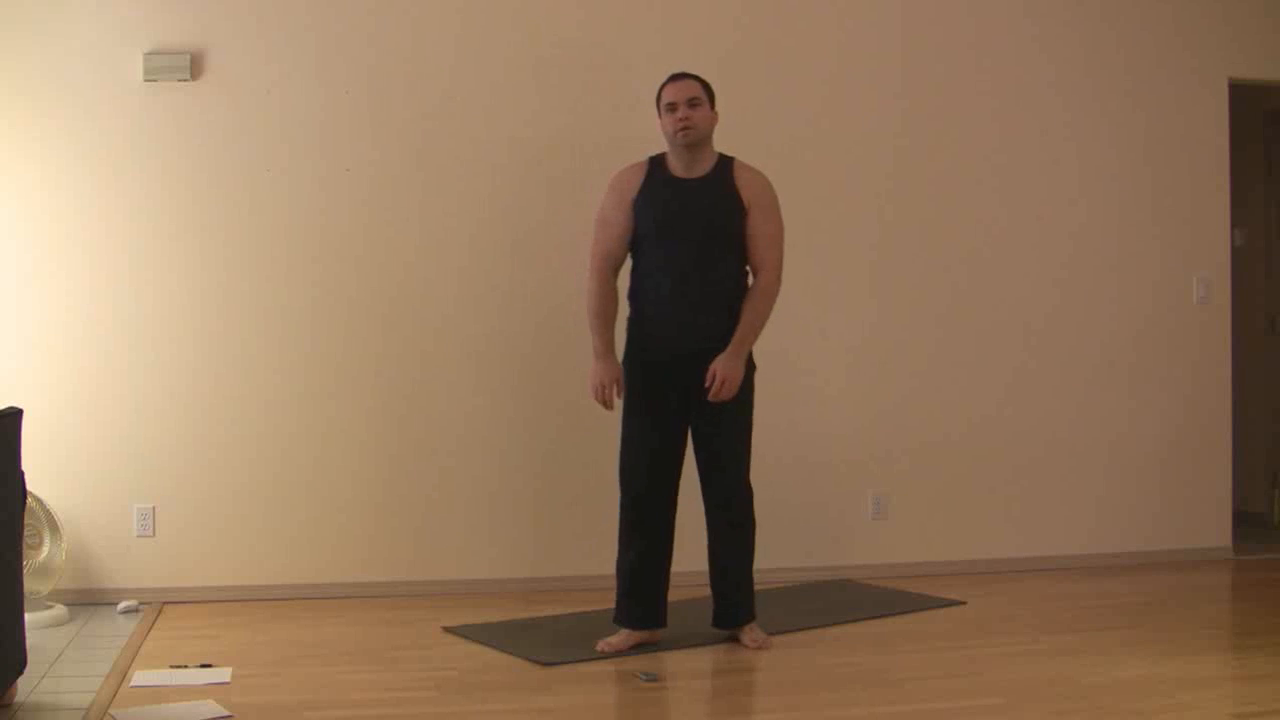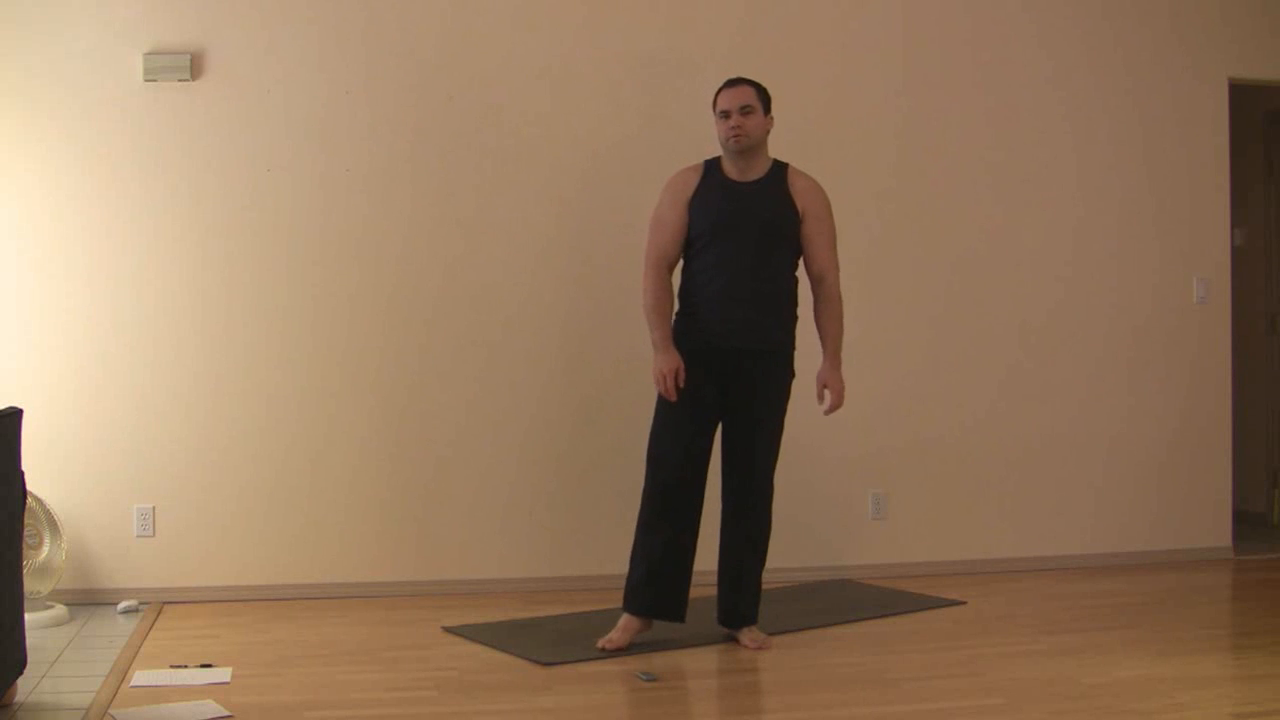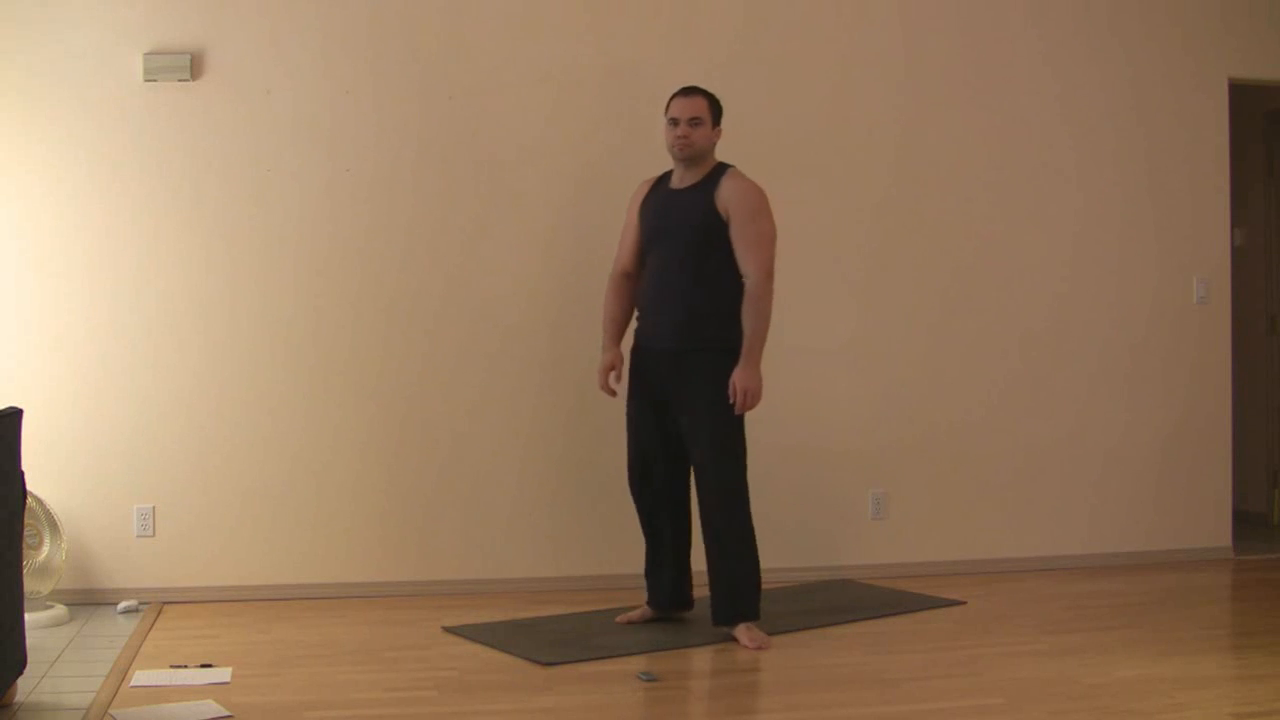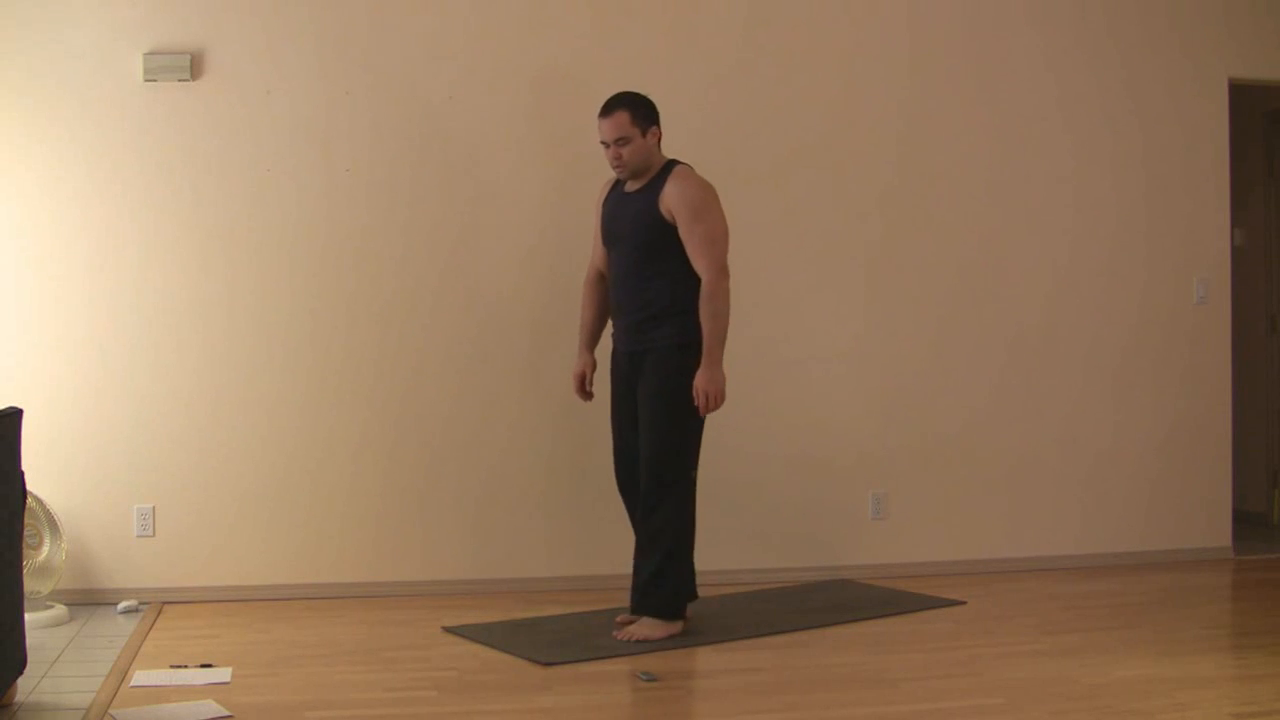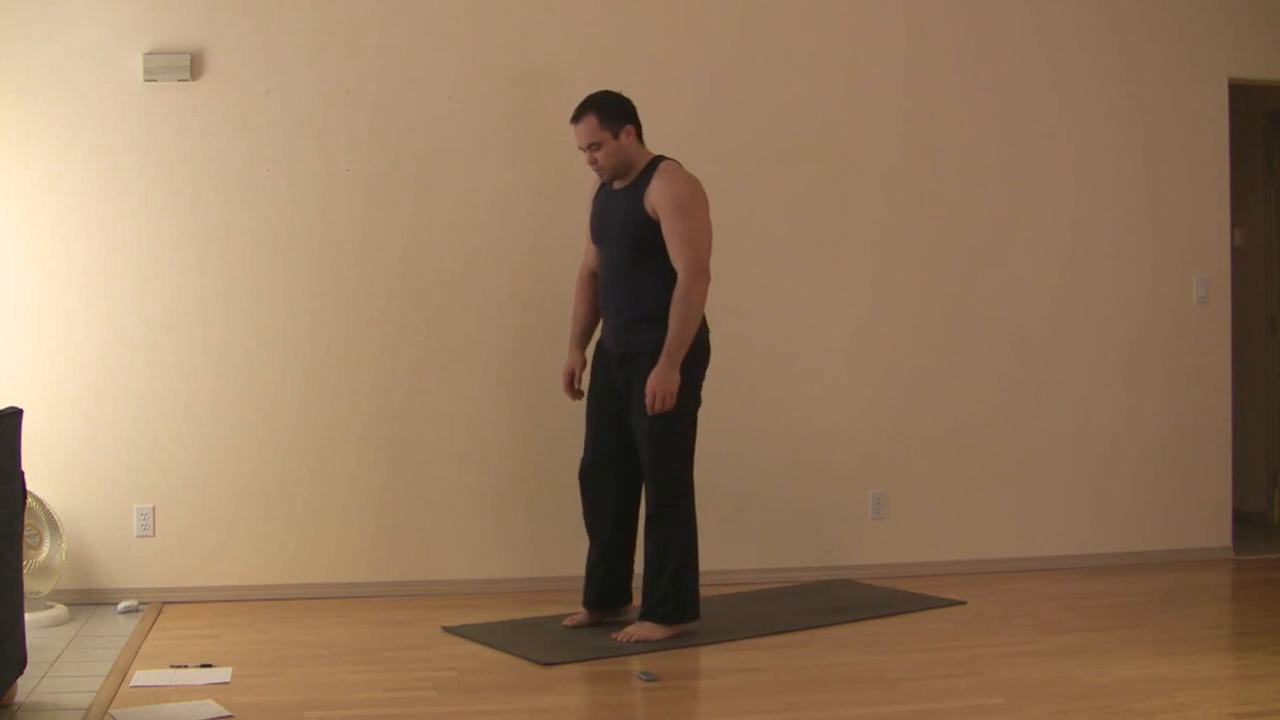
dt=0.7s
person 1, frame 1
left shoulder: (748, 185)
right shoulder: (631, 184)
left elbow: (767, 275)
right elbow: (602, 272)
left wrist: (737, 352)
right wrist: (603, 354)
left hip: (723, 360)
right hip: (651, 361)
left knee: (730, 490)
right knee: (643, 490)
left ankle: (739, 613)
right ankle: (640, 617)
person 1, frame 2
left shoulder: (801, 191)
right shoulder: (688, 184)
left elbow: (826, 281)
right elbow: (657, 269)
left wrist: (831, 362)
right wrist: (663, 347)
left hip: (766, 360)
right hip: (695, 355)
left knee: (751, 489)
right knee: (670, 479)
left ankle: (740, 614)
right ankle: (642, 608)
person 1, frame 3
left shoulder: (737, 192)
right shoulder: (647, 194)
left elbow: (759, 280)
right elbow: (624, 274)
left wrist: (749, 362)
right wrist: (611, 345)
left hip: (711, 361)
right hip: (651, 358)
left knee: (722, 486)
right knee: (650, 481)
left ankle: (739, 611)
right ankle: (666, 595)
person 1, frame 4
left shoulder: (685, 189)
right shoulder: (610, 194)
left elbow: (714, 276)
right elbow: (599, 275)
left wrist: (712, 362)
right wrist: (586, 349)
left hip: (676, 352)
right hip: (630, 352)
left knee: (663, 477)
right knee: (633, 477)
left ankle: (663, 608)
right ankle: (658, 595)
person 1, frame 5
left shoulder: (672, 186)
right shoulder: (603, 192)
left elbow: (693, 276)
left wrist: (670, 365)
right wrist: (577, 348)
left hip: (664, 358)
right hip: (613, 354)
left knee: (665, 484)
right knee: (601, 476)
left ankle: (669, 610)
right ankle: (607, 596)
